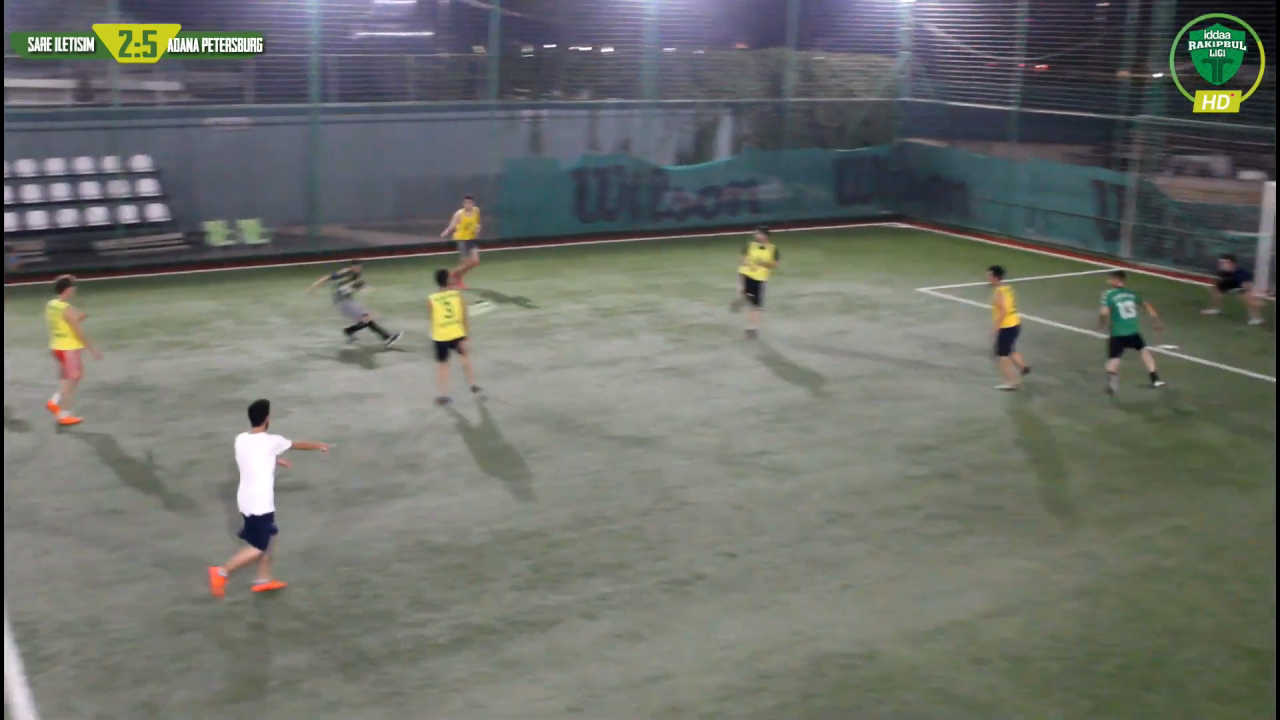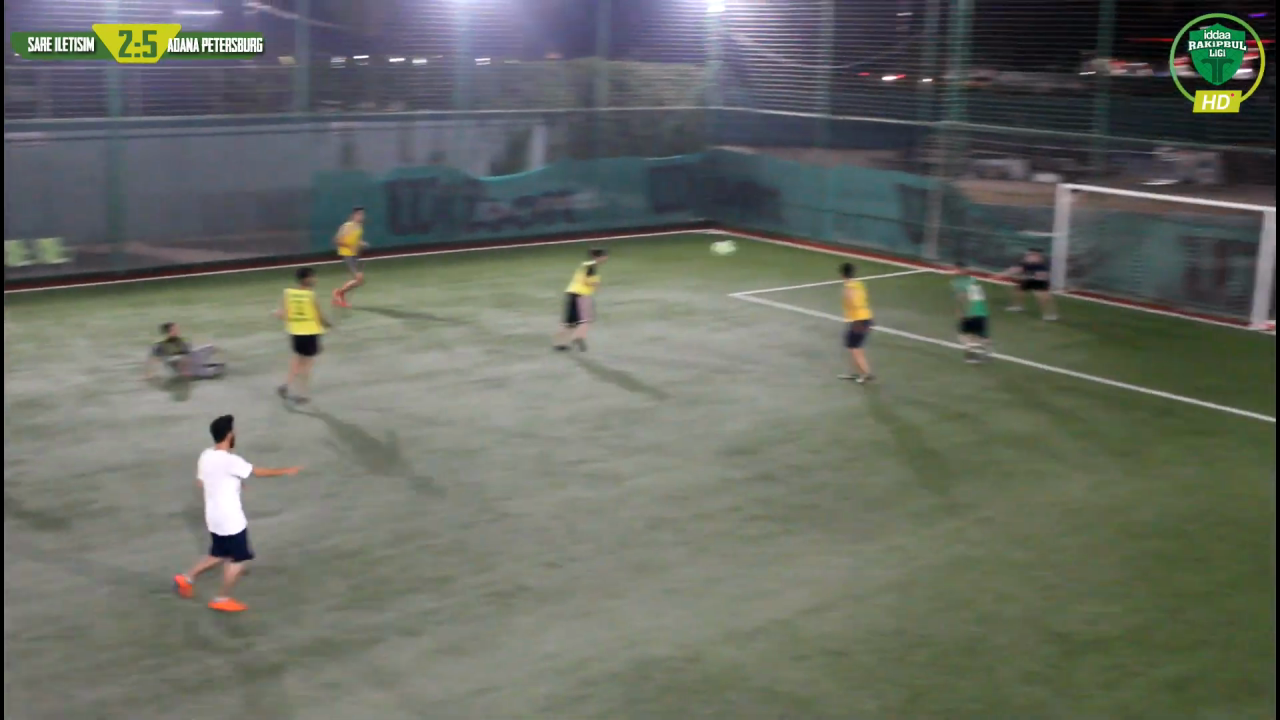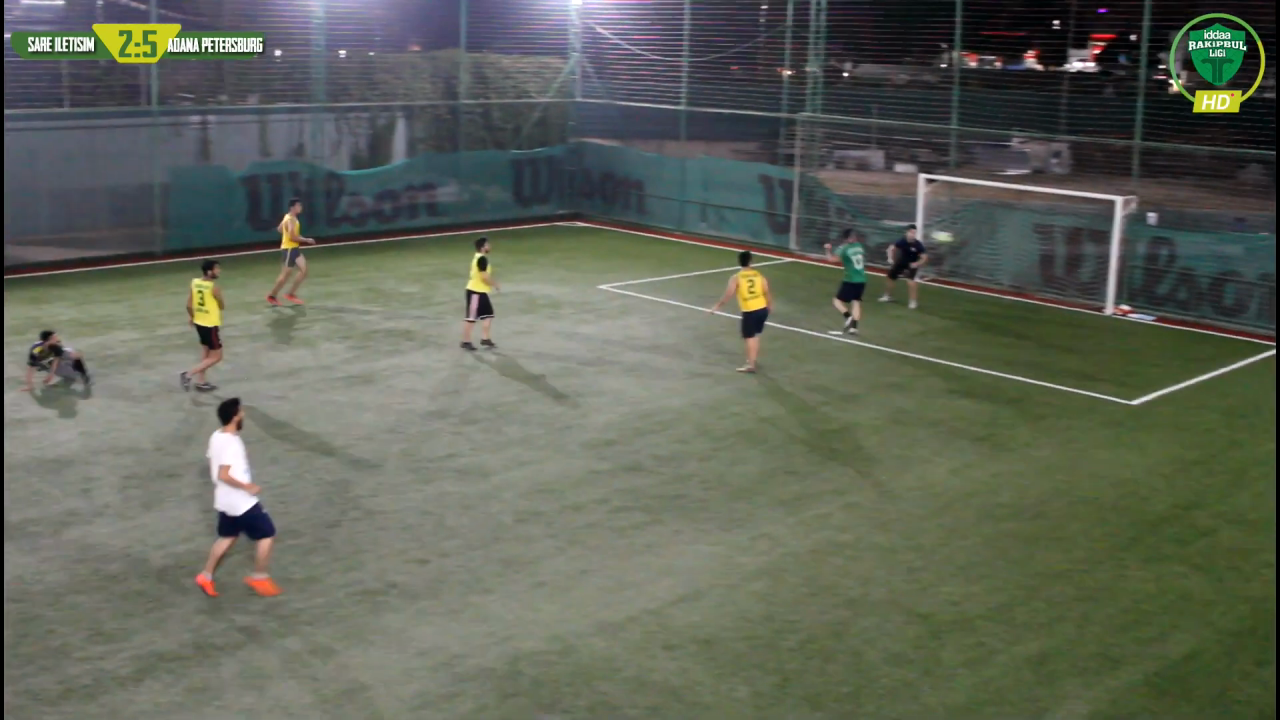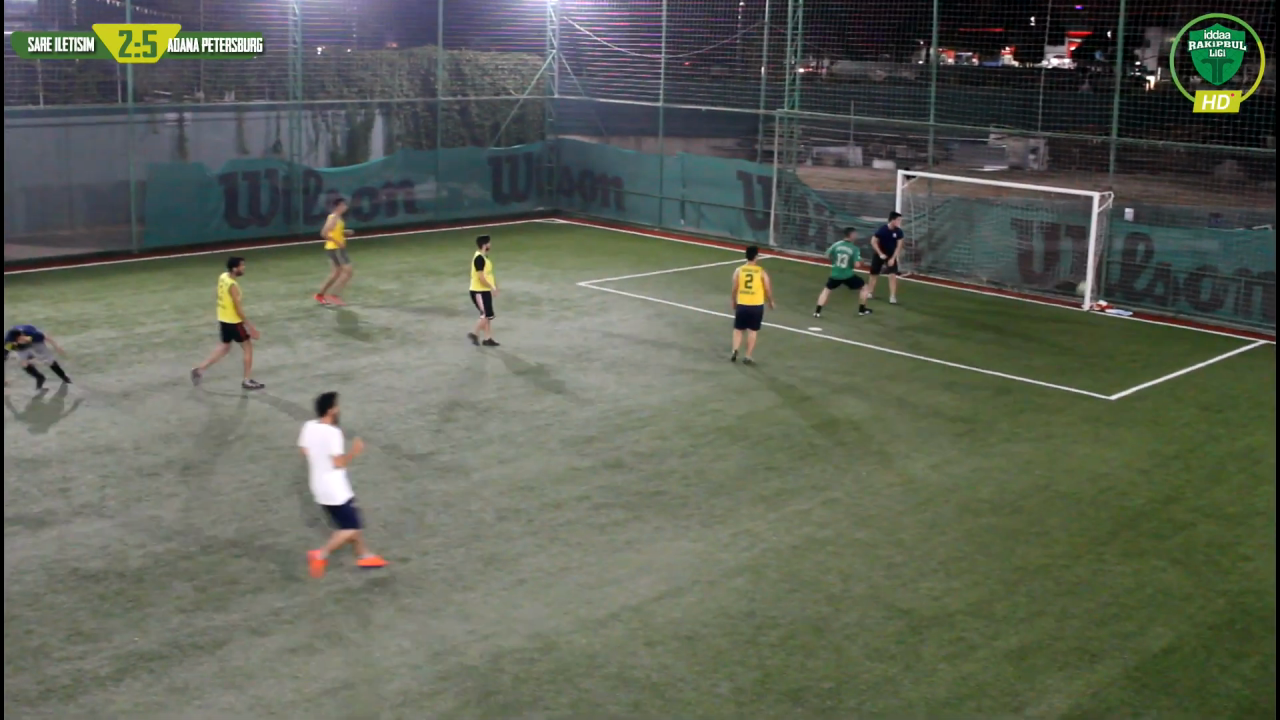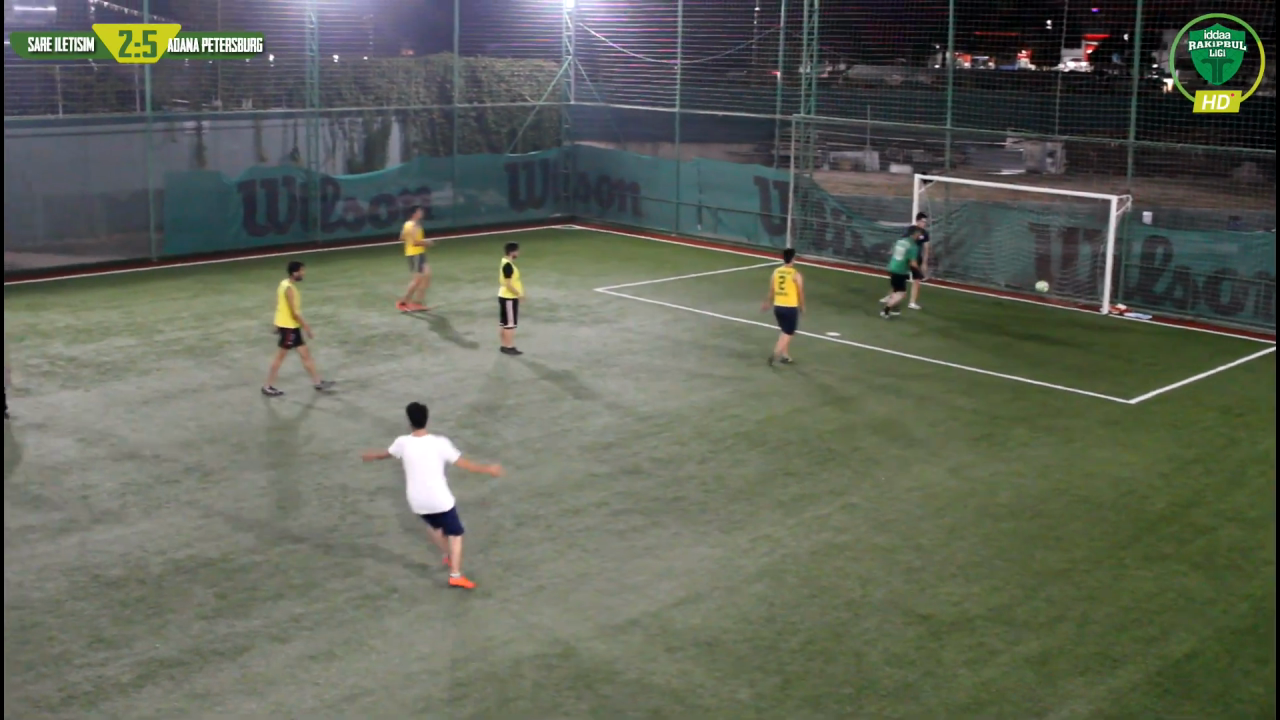
dt=0.4s
person 1, frame 1
left shoulder: (240, 439)
right shoulder: (271, 441)
right elbow: (296, 445)
right wrist: (319, 446)
left hip: (246, 500)
right hip: (261, 504)
left knee: (266, 537)
right knee: (258, 547)
left ankle: (264, 580)
right ankle: (222, 572)
person 1, frame 2
left shoulder: (206, 456)
right shoulder: (230, 461)
left elbow: (202, 482)
right elbow: (258, 472)
right wrist: (285, 471)
left hip: (215, 517)
right hip: (230, 521)
left knee: (220, 555)
right knee: (239, 560)
left ankle: (187, 577)
right ankle: (222, 599)
person 1, frame 3
left shoulder: (216, 436)
right shoulder: (232, 442)
right elbow: (222, 475)
left wrist: (239, 454)
right wrist: (247, 487)
left hip: (224, 501)
right hip: (242, 502)
left knee: (226, 538)
right knee: (267, 535)
left ankle: (206, 576)
right ankle: (259, 576)
person 1, frame 4
left shoulder: (308, 427)
right shoulder: (333, 433)
left elbow: (305, 451)
right elbow: (338, 462)
right wrist: (354, 449)
left hip: (320, 488)
right hip: (334, 490)
left knee: (350, 523)
right knee: (352, 527)
left ankle: (366, 557)
right ankle: (321, 554)
person 1, frame 5
left shoulder: (403, 443)
right shoulder: (440, 443)
left elbow: (387, 453)
right elbow: (462, 464)
left wrist: (371, 456)
right wrist: (488, 469)
left hip: (417, 501)
right hip: (440, 500)
left knee: (433, 525)
right knee: (455, 534)
left ankle: (447, 555)
right ankle: (455, 575)
